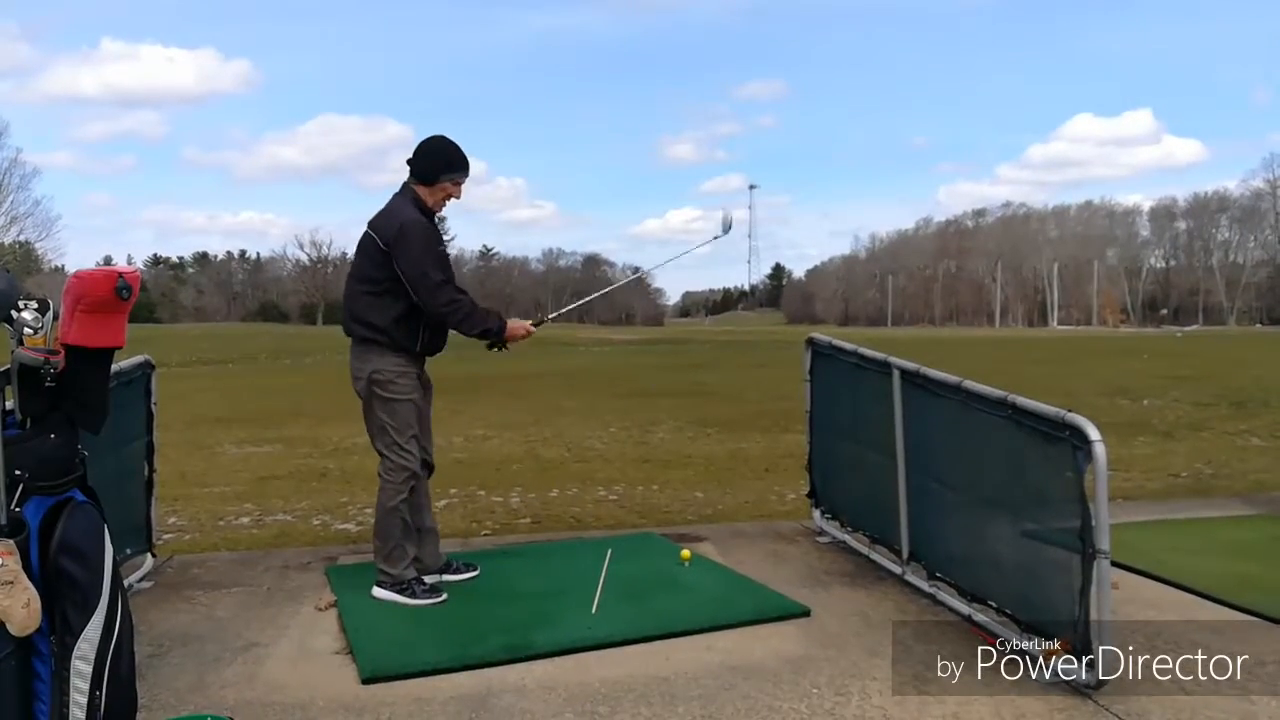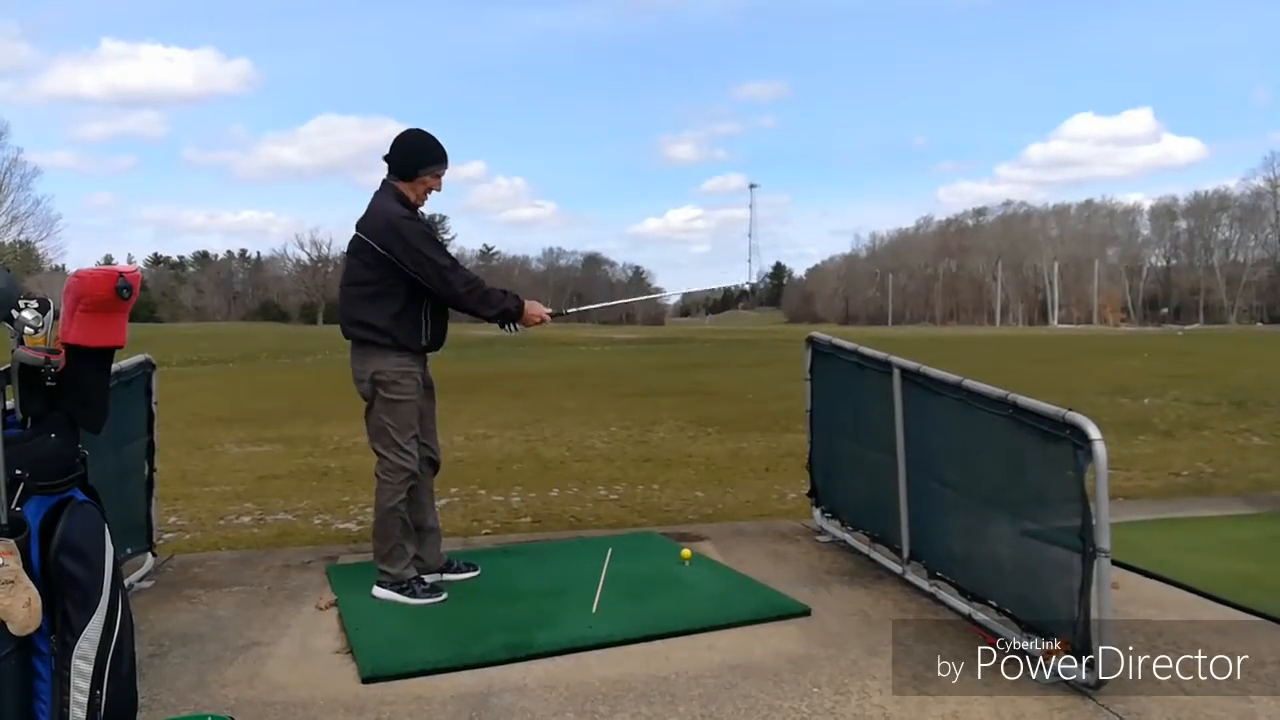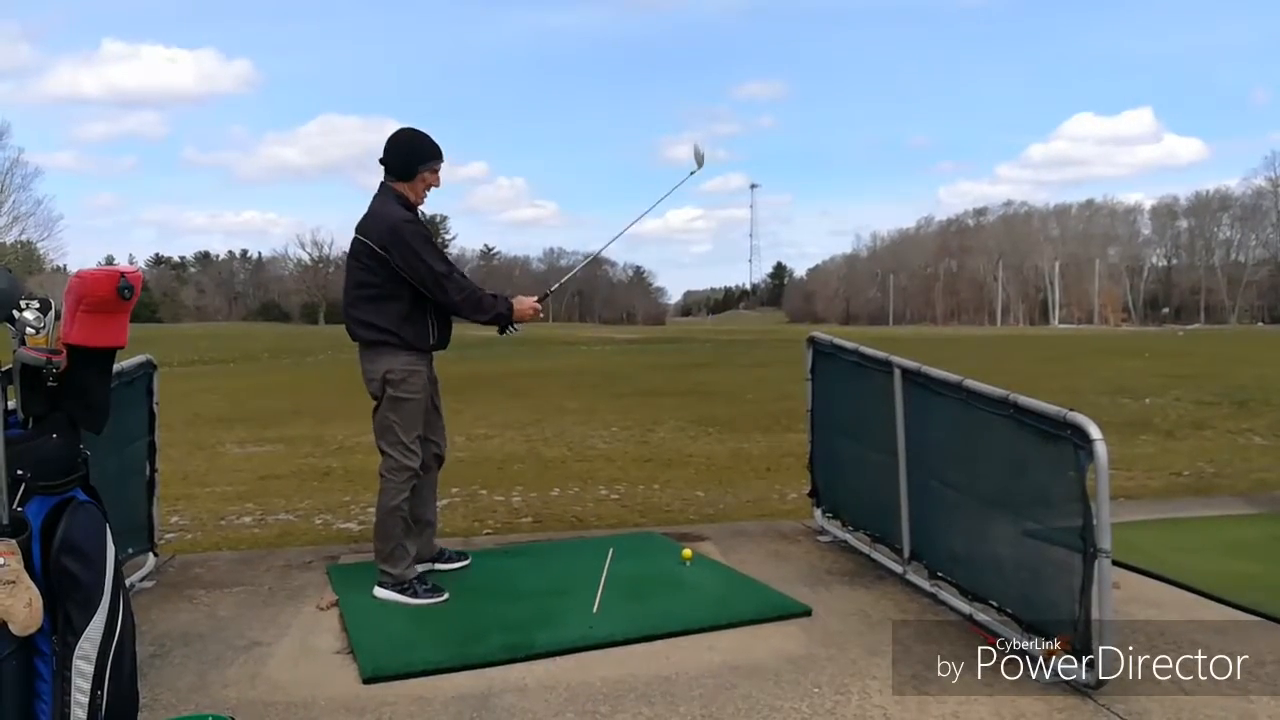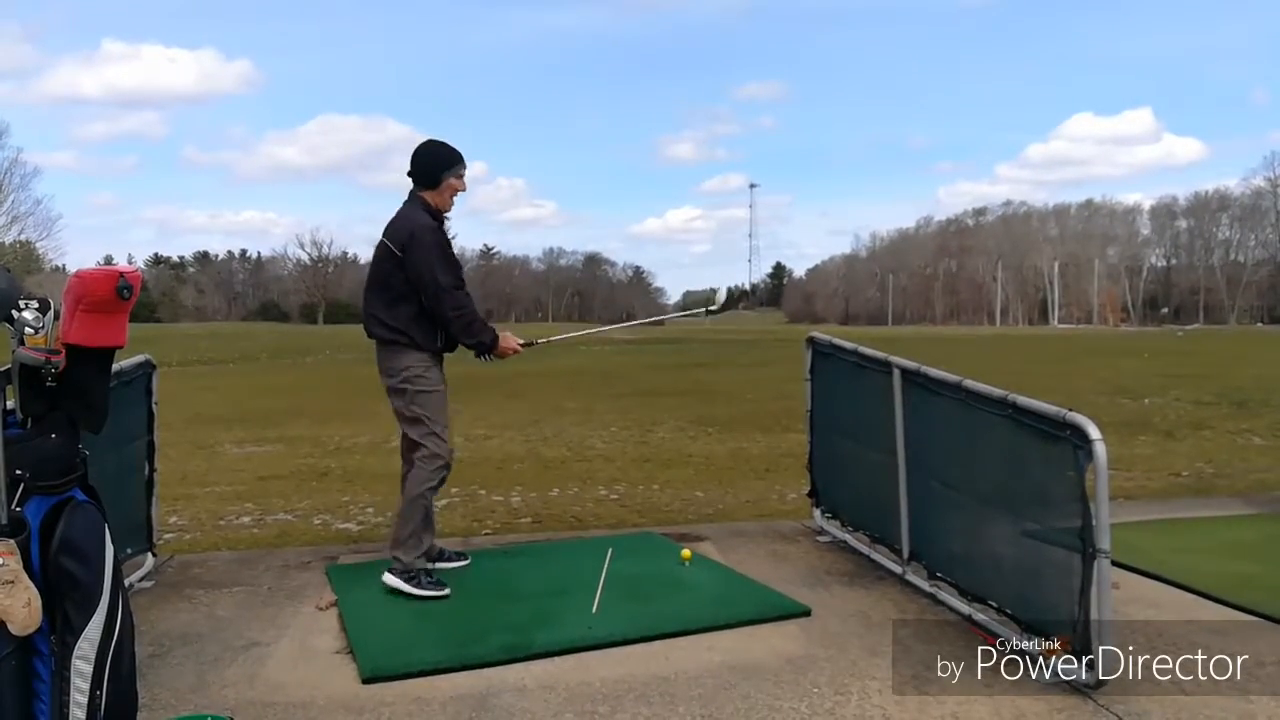
dt=0.5s
person 1, frame 1
left shoulder: (408, 218)
right shoulder: (409, 226)
left elbow: (437, 293)
right elbow: (440, 299)
left wrist: (490, 325)
right wrist: (499, 327)
left hip: (402, 357)
right hip: (386, 361)
left knee: (419, 463)
right knee: (401, 466)
left ankle: (425, 561)
right ankle: (394, 576)
person 1, frame 2
left shoulder: (396, 216)
right shoulder: (393, 221)
left elbow: (444, 278)
right elbow: (450, 279)
left wrist: (506, 308)
right wrist: (515, 308)
left hip: (406, 356)
right hip: (387, 360)
left knee: (423, 460)
right knee: (398, 465)
left ankle: (427, 559)
right ankle: (393, 576)
person 1, frame 3
left shoulder: (395, 217)
right shoulder: (394, 223)
left elbow: (442, 277)
right elbow: (444, 285)
left wrist: (497, 307)
right wrist: (505, 309)
left hip: (410, 354)
right hip: (395, 358)
left knee: (429, 453)
right knee: (401, 463)
left ankle: (420, 549)
right ankle: (393, 575)
person 1, frame 4
left shoulder: (417, 223)
right shoulder: (420, 229)
left elbow: (444, 296)
right elbow: (445, 300)
left wrist: (483, 338)
right wrist: (489, 340)
left hip: (412, 352)
right hip: (411, 355)
left knee: (421, 454)
right knee: (434, 452)
left ankle: (419, 550)
right ankle: (404, 563)
